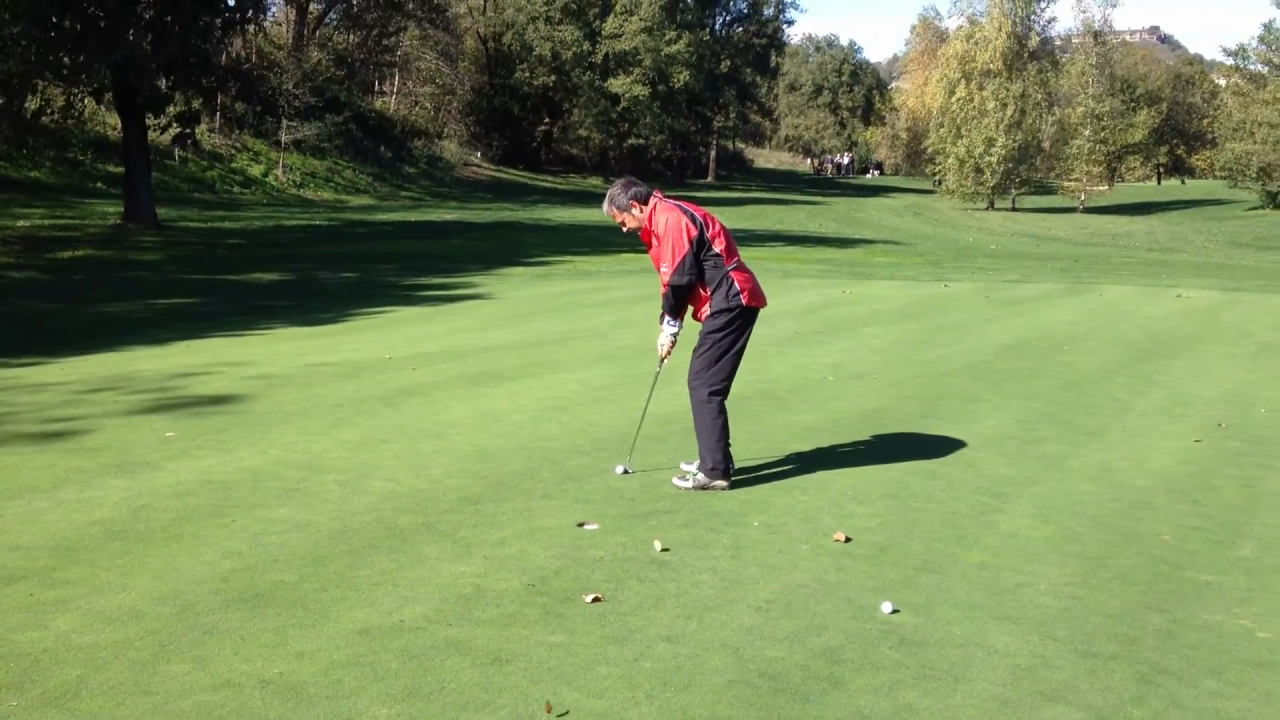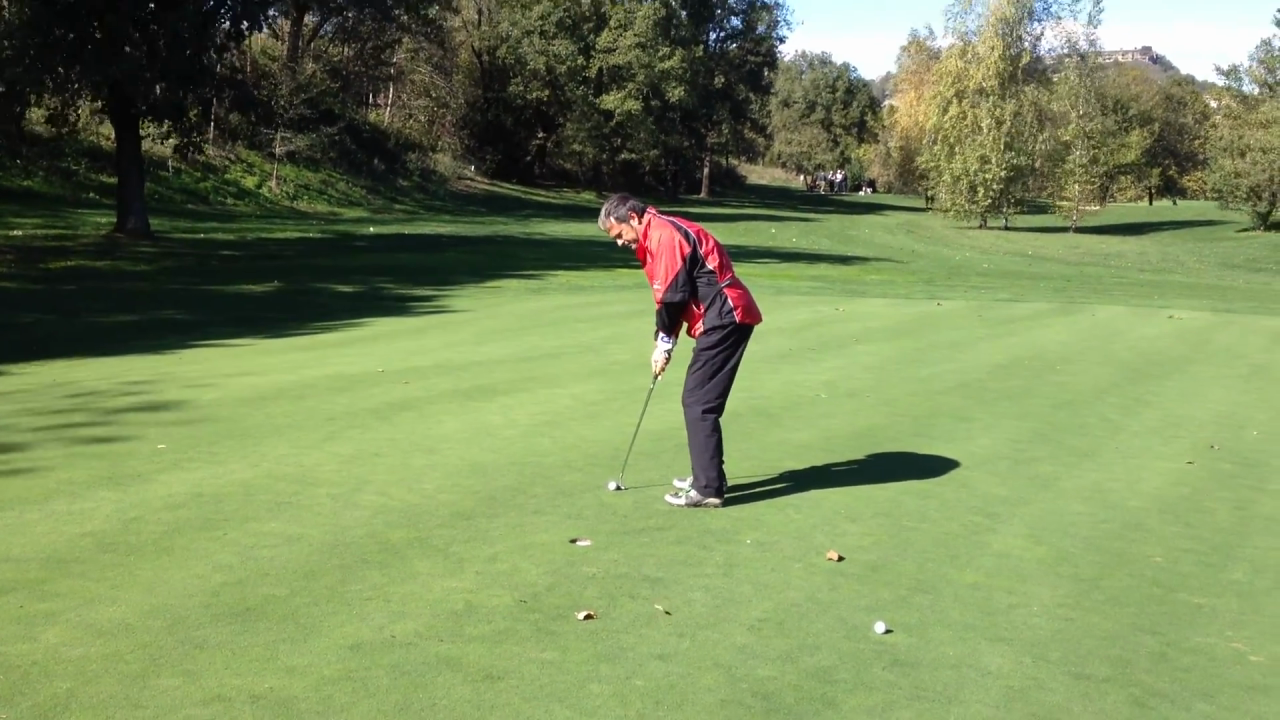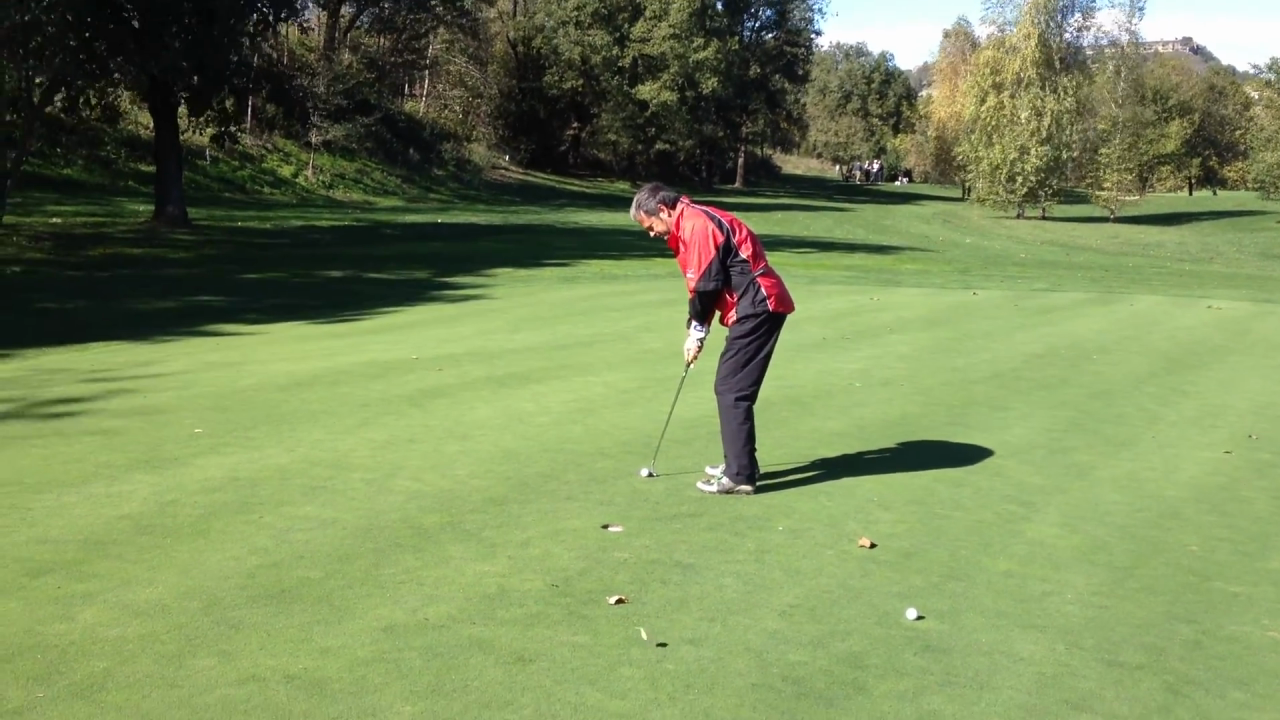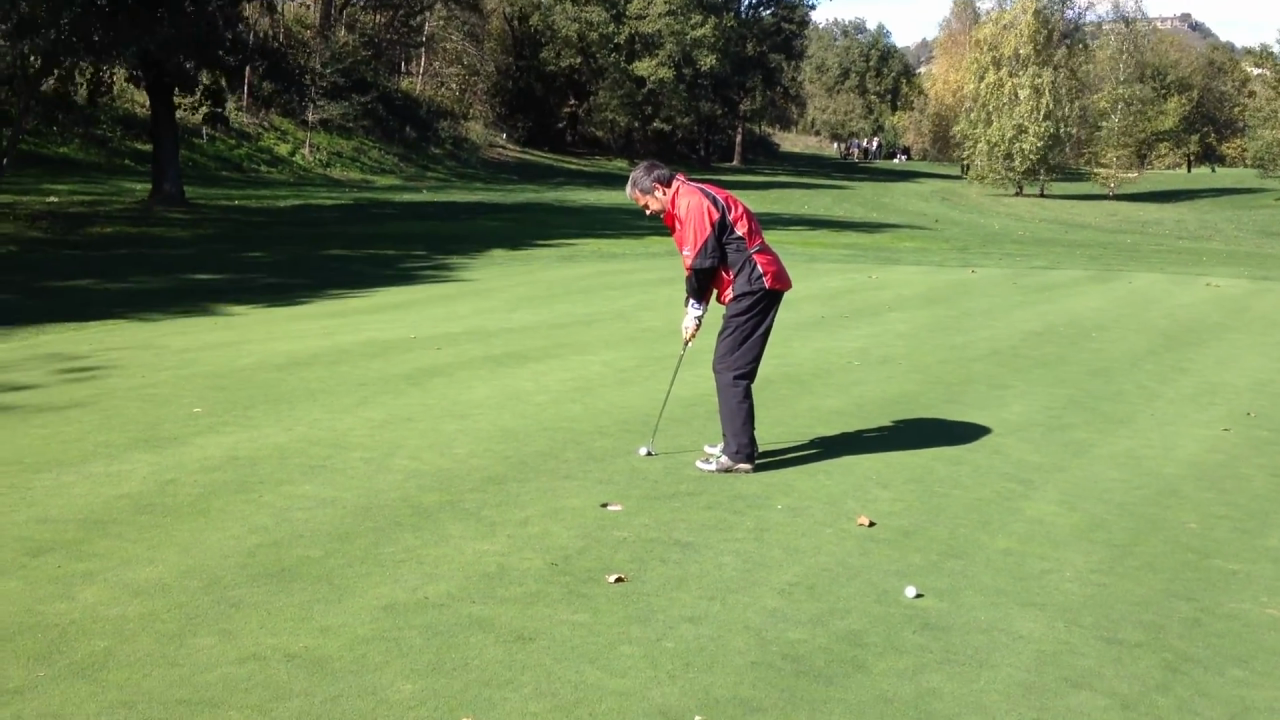
dt=0.4s
person 1, frame 1
left shoulder: (669, 218)
right shoulder: (662, 219)
left elbow: (680, 278)
right elbow: (674, 278)
left wrist: (670, 324)
right wrist: (668, 325)
left hip: (730, 301)
right hip: (728, 302)
left knee: (703, 383)
right knee: (706, 381)
left ankle: (714, 471)
right ankle: (714, 460)
person 1, frame 2
left shoulder: (663, 234)
right shoulder: (657, 235)
left elbow: (673, 295)
right elbow: (670, 294)
left wrist: (664, 342)
right wrist: (664, 341)
left hip: (725, 318)
right hip: (725, 317)
left knee: (698, 401)
right knee: (699, 398)
left ankle: (708, 488)
right ankle: (707, 476)
person 1, frame 3
left shoulder: (696, 224)
right shoulder: (690, 224)
left elbow: (706, 284)
right elbow: (702, 283)
left wrist: (696, 331)
right wrist: (696, 330)
left hip: (757, 307)
right hip: (757, 306)
left knee: (730, 389)
right knee: (733, 387)
left ankle: (739, 475)
right ankle: (740, 464)
person 1, frame 4
left shoulder: (692, 201)
right shoulder: (687, 201)
left elbow: (702, 262)
right elbow: (701, 261)
left wrist: (694, 309)
right wrist: (694, 309)
left hip: (754, 284)
right hip: (755, 283)
left knee: (729, 367)
right knee: (731, 365)
left ankle: (739, 454)
right ankle: (739, 442)
